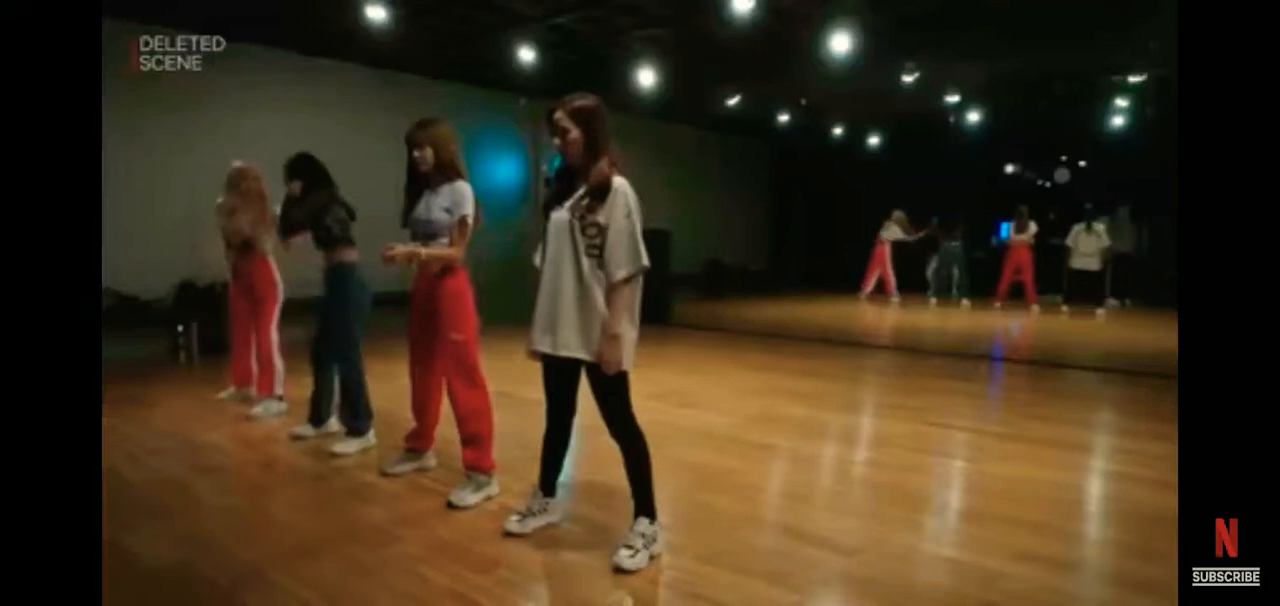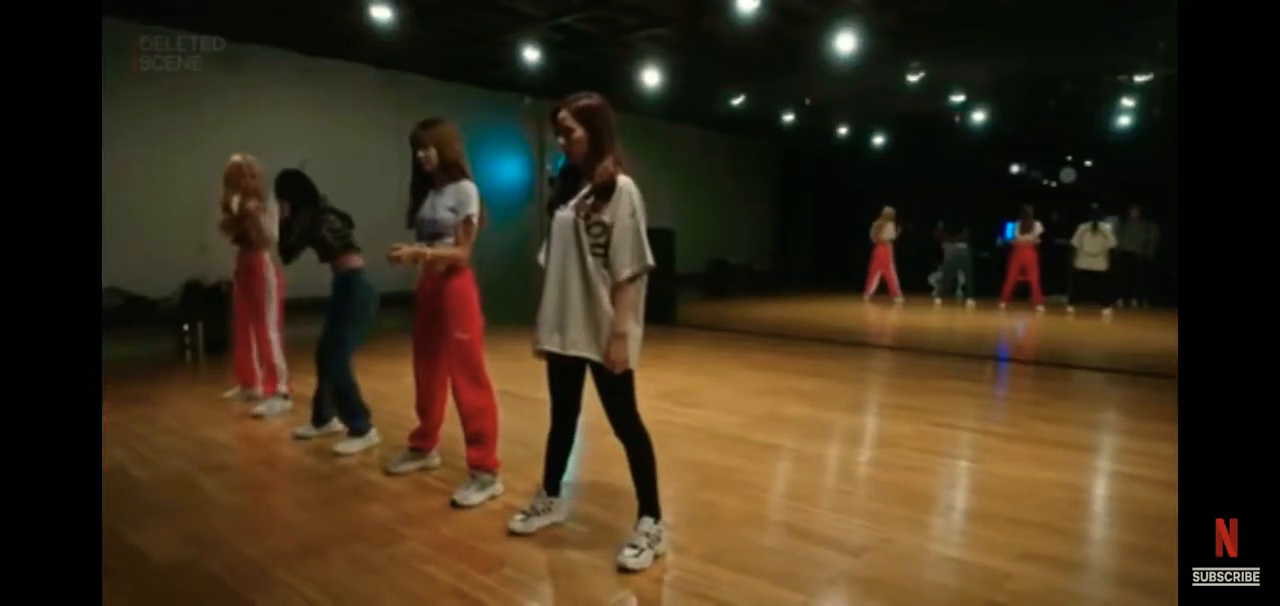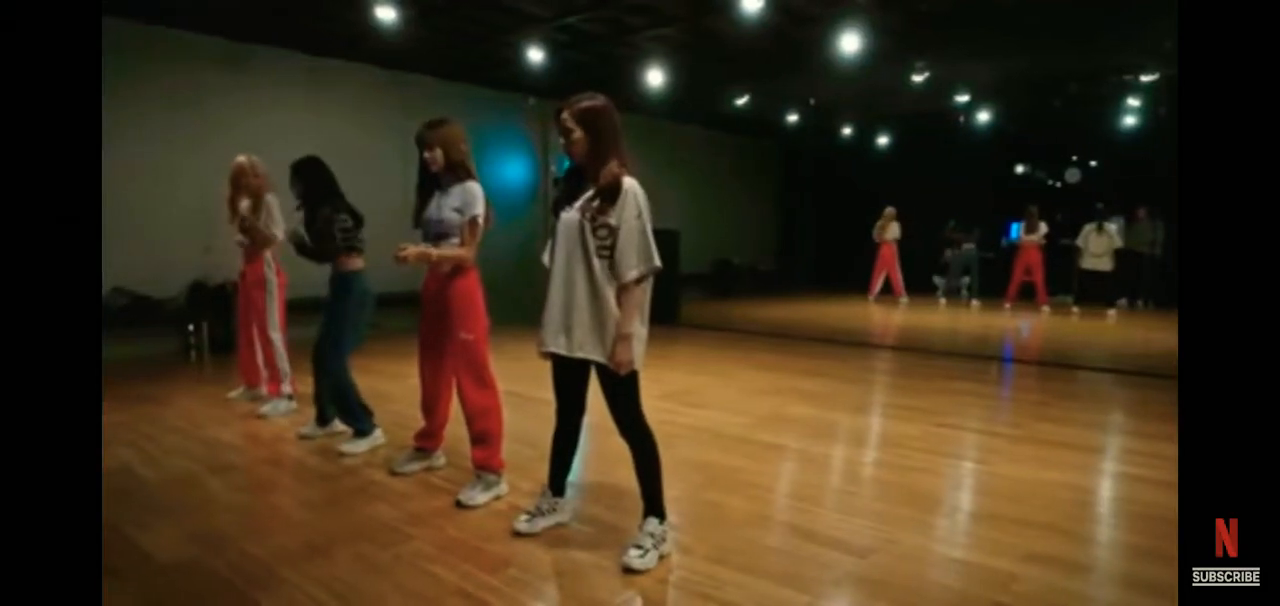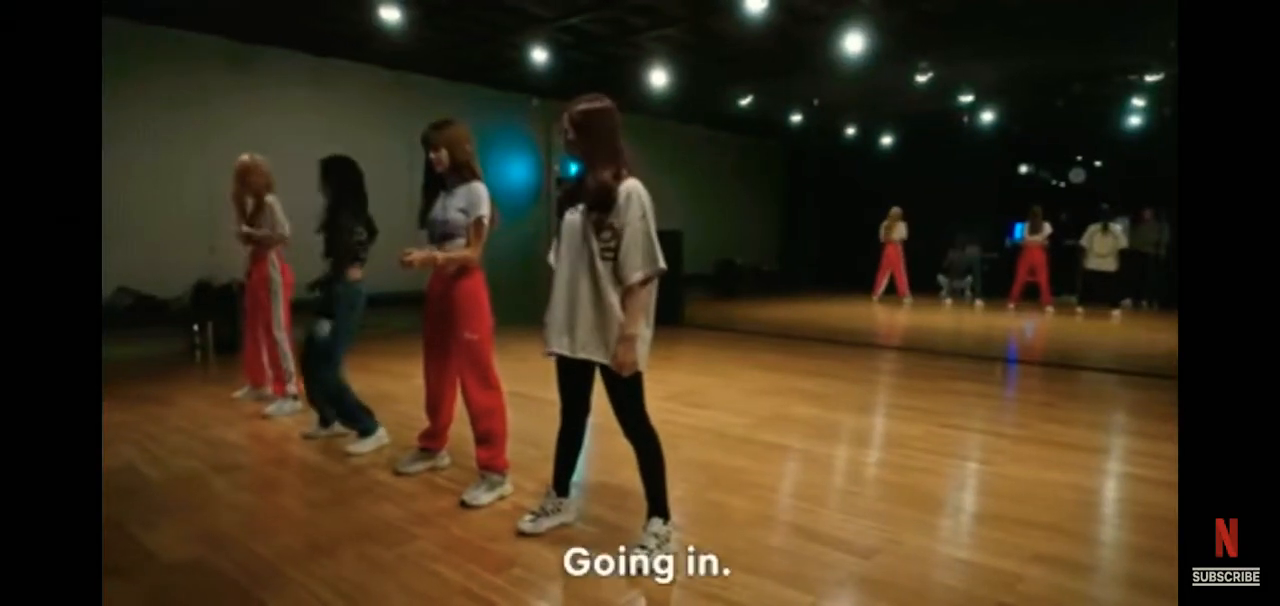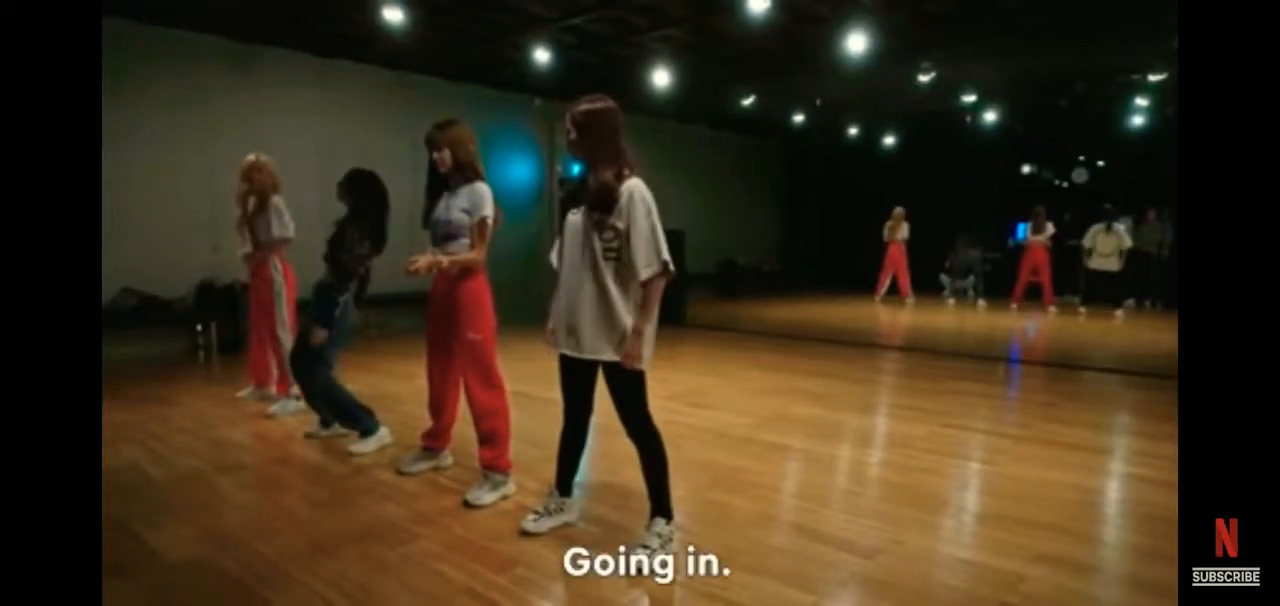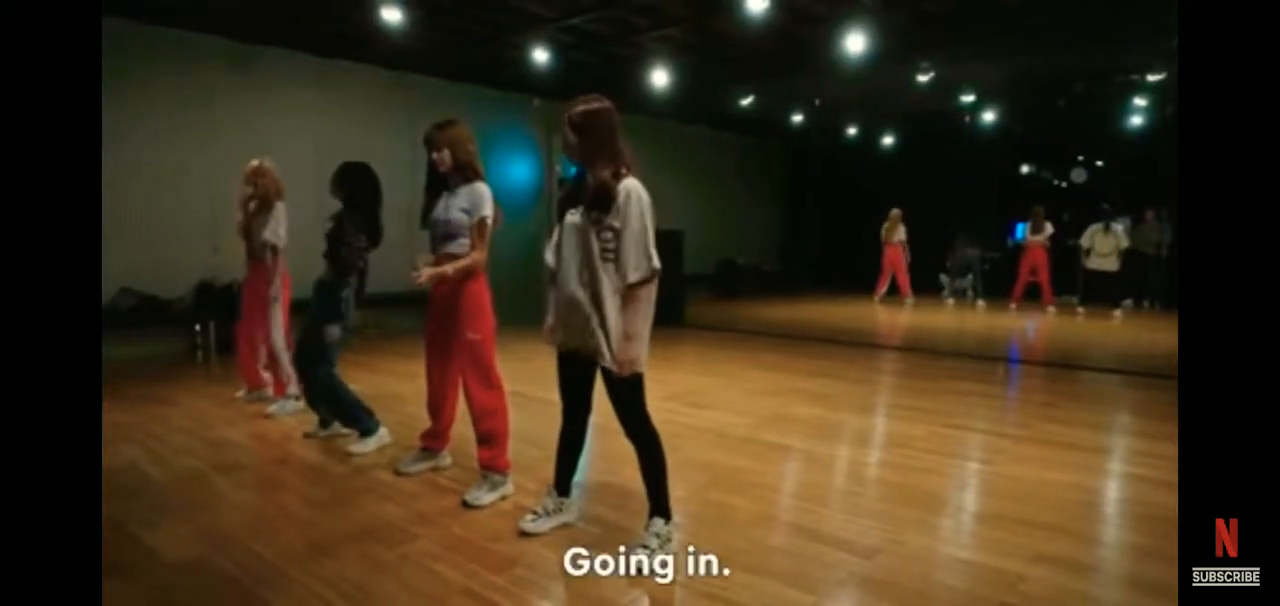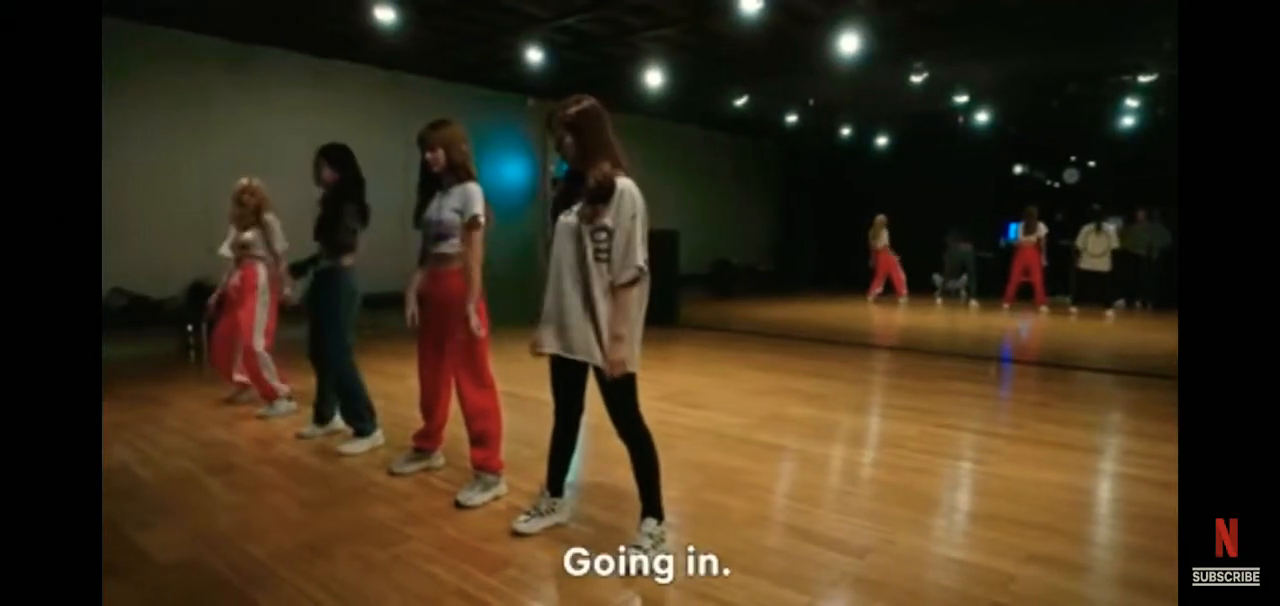
dt=0.3s
person 1, frame 1
left shoulder: (616, 191)
right shoulder: (563, 190)
left elbow: (625, 272)
right elbow: (550, 266)
left wrist: (614, 334)
right wrist: (539, 326)
left hip: (598, 334)
right hip: (559, 330)
left knee: (620, 423)
right knee: (557, 416)
left ankle: (647, 524)
right ankle: (546, 500)
person 1, frame 2
left shoulder: (620, 189)
right shoulder: (568, 189)
left elbow: (629, 272)
right elbow: (554, 264)
left wrist: (620, 334)
right wrist: (543, 324)
left hip: (603, 332)
right hip: (564, 329)
left knee: (624, 422)
right knee: (562, 415)
left ankle: (651, 522)
right ankle: (551, 498)
person 1, frame 3
left shoulder: (625, 190)
right shoulder: (573, 191)
left elbow: (635, 273)
right elbow: (558, 265)
left wrist: (625, 335)
right wrist: (547, 324)
left hip: (608, 333)
right hip: (568, 330)
left knee: (629, 423)
right knee: (567, 416)
left ankle: (655, 523)
right ankle: (555, 499)
person 1, frame 4
left shoulder: (629, 193)
right shoulder: (577, 192)
left elbow: (641, 274)
right elbow: (563, 265)
left wrist: (629, 336)
right wrist: (554, 323)
left hip: (612, 335)
right hip: (573, 330)
left knee: (633, 423)
right knee: (572, 416)
left ankle: (659, 523)
right ankle: (560, 499)
person 1, frame 5
left shoulder: (632, 193)
right shoulder: (581, 191)
left elbow: (653, 270)
right elbow: (565, 263)
left wrist: (639, 332)
right wrist: (555, 314)
left hip: (616, 335)
right hip: (576, 330)
left knee: (636, 423)
right knee: (575, 415)
left ankle: (662, 522)
right ankle: (563, 498)
person 1, frame 6
left shoulder: (628, 192)
right shoulder: (578, 191)
left elbow: (640, 273)
left wrist: (631, 336)
right wrist: (553, 314)
left hip: (612, 333)
right hip: (574, 329)
left knee: (635, 423)
right knee: (573, 415)
left ankle: (661, 522)
right ankle: (561, 498)
person 1, frame 7
left shoulder: (622, 192)
right shoulder: (571, 192)
left elbow: (628, 274)
right elbow: (558, 270)
left wrist: (618, 337)
right wrist: (545, 324)
left hip: (605, 333)
right hip: (566, 330)
left knee: (627, 423)
right knee: (565, 416)
left ankle: (653, 523)
right ankle: (553, 500)
person 2, frame 1
left shoulder: (458, 190)
right shoulder: (421, 191)
left elbow: (456, 253)
right elbow: (420, 243)
left wrist: (415, 253)
right wrist: (404, 254)
left hip: (450, 287)
right hip: (423, 286)
left knee: (463, 379)
right knee: (423, 373)
left ankle: (481, 472)
right ankle: (420, 448)
person 2, frame 2
left shoulder: (463, 190)
right shoulder: (427, 190)
left elbow: (462, 253)
right elbow: (427, 244)
left wrist: (420, 254)
right wrist: (410, 253)
left hip: (455, 287)
right hip: (428, 285)
left knee: (468, 378)
right knee: (427, 372)
left ankle: (485, 470)
right ankle: (424, 447)
person 2, frame 3
left shoulder: (470, 190)
right shoulder: (433, 191)
left elbow: (468, 253)
right elbow: (431, 244)
left wrist: (426, 254)
right wrist: (416, 254)
left hip: (461, 287)
right hip: (433, 286)
left knee: (473, 378)
right knee: (433, 373)
left ankle: (491, 471)
right ankle: (429, 447)
person 2, frame 4
left shoulder: (475, 191)
right shoulder: (438, 192)
left elbow: (473, 254)
right elbow: (438, 246)
left wrist: (432, 257)
right wrist: (422, 257)
left hip: (465, 288)
right hip: (438, 287)
left knee: (478, 379)
right knee: (437, 373)
left ankle: (495, 471)
right ankle: (433, 447)
person 2, frame 5
left shoulder: (478, 191)
right shoulder: (442, 193)
left elbow: (478, 255)
right elbow: (440, 247)
left wrist: (436, 261)
right wrist: (426, 260)
left hip: (469, 289)
right hip: (441, 289)
left knee: (481, 379)
right knee: (440, 374)
left ankle: (498, 470)
right ankle: (436, 446)
person 2, frame 6
left shoulder: (478, 191)
right shoulder: (440, 193)
left elbow: (480, 256)
right elbow: (438, 249)
left wrist: (438, 271)
right wrist: (426, 267)
left hip: (467, 289)
right hip: (440, 291)
left knee: (480, 380)
right knee: (439, 375)
left ankle: (497, 471)
right ankle: (435, 447)
person 2, frame 7
left shoulder: (469, 192)
right shoulder: (434, 194)
left elbow: (475, 254)
right elbow: (426, 253)
left wrist: (472, 308)
right wrist: (413, 291)
left hip: (458, 289)
right hip: (432, 290)
left knee: (472, 381)
right knee: (431, 376)
left ankle: (489, 472)
right ankle: (428, 448)
person 3, frame 1
left shoulder: (320, 200)
right shoulder: (323, 202)
left elbow: (287, 228)
right elbow: (295, 227)
left wrist: (293, 198)
right wrist: (296, 200)
left hip: (346, 282)
right hip: (337, 281)
left knee: (346, 355)
right knee: (322, 353)
left ankle: (361, 430)
right ankle: (322, 419)
person 3, frame 2
left shoulder: (308, 216)
right shoulder: (319, 213)
left elbow: (287, 254)
left wrist: (284, 220)
right wrist: (288, 221)
left hip: (353, 288)
right hip: (348, 286)
left knee: (336, 361)
right knee: (327, 356)
left ankle: (363, 430)
right ankle: (325, 419)
person 3, frame 3
left shoulder: (323, 211)
right shoulder: (332, 207)
left elbow: (322, 254)
left wrist: (297, 241)
left hip: (350, 287)
right hip: (345, 286)
left knee: (332, 362)
right knee: (323, 356)
left ankle: (367, 430)
right ankle: (327, 419)
person 3, frame 4
left shoulder: (344, 216)
right shoulder: (345, 213)
left elbow: (341, 267)
left wrist: (326, 314)
right wrist: (321, 282)
left hip: (344, 295)
right hip: (343, 292)
left knee: (323, 367)
right knee: (314, 360)
left ankle: (370, 429)
right ankle: (330, 420)
person 3, frame 5
left shoulder: (353, 228)
right shoulder: (362, 225)
left elbow: (346, 277)
right elbow: (359, 273)
left wrist: (324, 323)
right wrist: (358, 302)
left hip: (333, 301)
right hip: (330, 299)
left knee: (315, 372)
right knee: (302, 363)
left ankle: (373, 429)
right ankle: (332, 420)
person 3, frame 6
left shoulder: (350, 222)
right shoulder: (357, 219)
left elbow: (347, 271)
left wrist: (335, 318)
right wrist: (354, 304)
left hip: (333, 298)
right hip: (329, 295)
left knee: (319, 370)
right knee: (306, 362)
left ankle: (372, 429)
right ankle: (331, 420)
person 3, frame 7
left shoulder: (348, 205)
right shoulder: (332, 202)
left elbow: (336, 250)
left wrist: (300, 268)
right wrist: (306, 270)
left hip: (339, 282)
right hip: (325, 282)
left knee: (339, 357)
right knee: (321, 354)
left ankle: (368, 430)
right ankle: (327, 417)
person 4, frame 1
left shoulder: (266, 209)
right shoulder: (225, 207)
right elbow: (228, 237)
right wrist: (230, 252)
left hip: (264, 271)
right hip: (240, 270)
left knee: (266, 333)
right knee: (240, 330)
left ankle: (274, 396)
right ankle: (244, 384)
person 4, frame 2
left shoulder: (265, 204)
right shoulder: (234, 204)
left elbow: (267, 241)
right elbow: (230, 233)
left wrist: (254, 216)
left hip: (263, 269)
right hip: (243, 268)
left knee: (267, 332)
right knee: (242, 329)
left ankle: (279, 395)
right ankle: (249, 384)
person 4, frame 3
left shoulder: (267, 201)
right shoulder: (243, 202)
left elbow: (273, 238)
right elbow: (242, 236)
left wrist: (250, 221)
right wrist: (240, 222)
left hip: (266, 270)
right hip: (248, 267)
left knee: (270, 332)
right knee: (247, 329)
left ankle: (284, 394)
right ankle: (254, 384)
person 4, frame 4
left shoulder: (269, 201)
right shoulder: (249, 203)
left elbow: (282, 236)
right elbow: (247, 236)
left wrist: (251, 233)
right wrist: (245, 233)
left hip: (272, 269)
right hip: (255, 267)
left knee: (276, 331)
right knee: (254, 329)
left ankle: (289, 394)
right ankle: (259, 383)
person 4, frame 5
left shoulder: (274, 202)
right shoulder: (252, 203)
left elbow: (286, 238)
right elbow: (249, 236)
left wrist: (258, 254)
right wrist: (249, 252)
left hip: (275, 271)
right hip: (260, 270)
left knee: (280, 332)
right knee: (259, 330)
left ankle: (292, 395)
right ankle: (263, 383)
person 4, frame 6
left shoulder: (276, 207)
right shoulder: (251, 208)
left elbow: (278, 248)
right elbow: (250, 244)
left wrist: (276, 282)
left hip: (270, 275)
right hip: (254, 274)
left knee: (274, 336)
right knee: (248, 333)
left ankle: (290, 395)
right ankle: (259, 384)
person 4, frame 7
left shoulder: (268, 221)
right shoulder: (236, 225)
left elbow: (279, 257)
right elbow: (232, 264)
left wrist: (283, 287)
right wrist: (217, 295)
left hip: (260, 282)
right hip: (238, 284)
left knee: (253, 343)
right knee: (224, 339)
left ankle: (281, 397)
right ankle: (246, 384)
